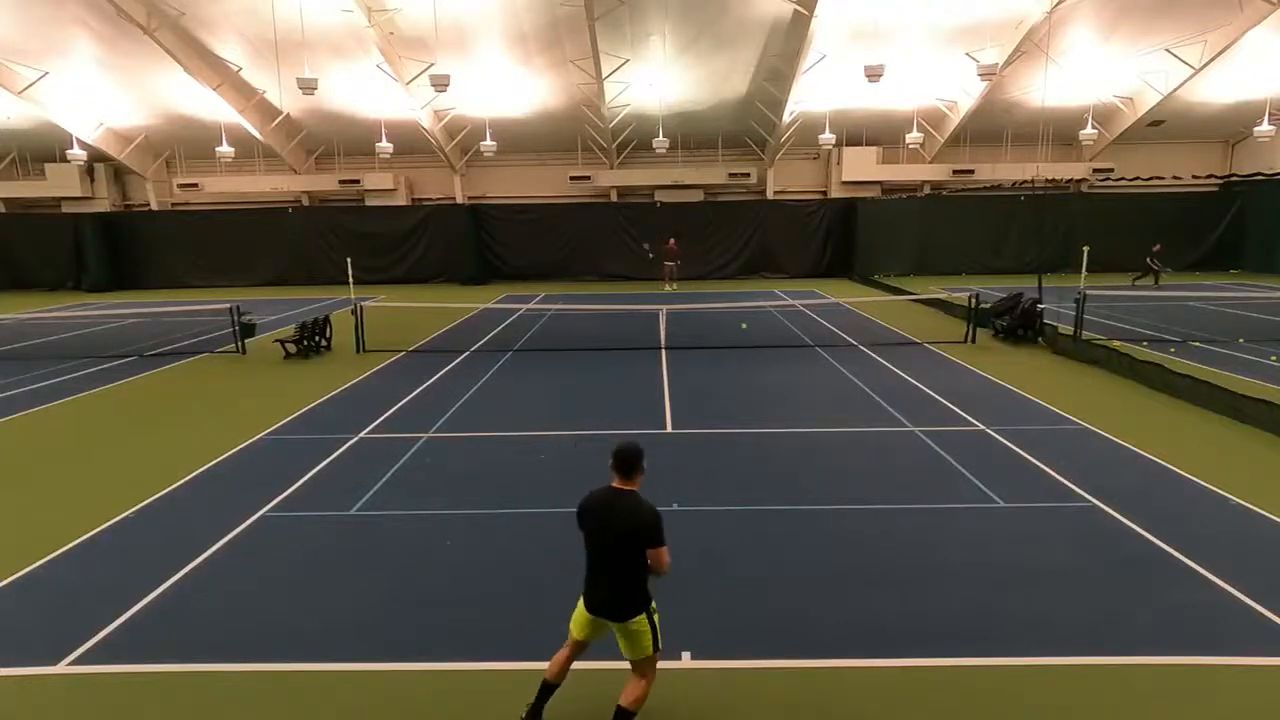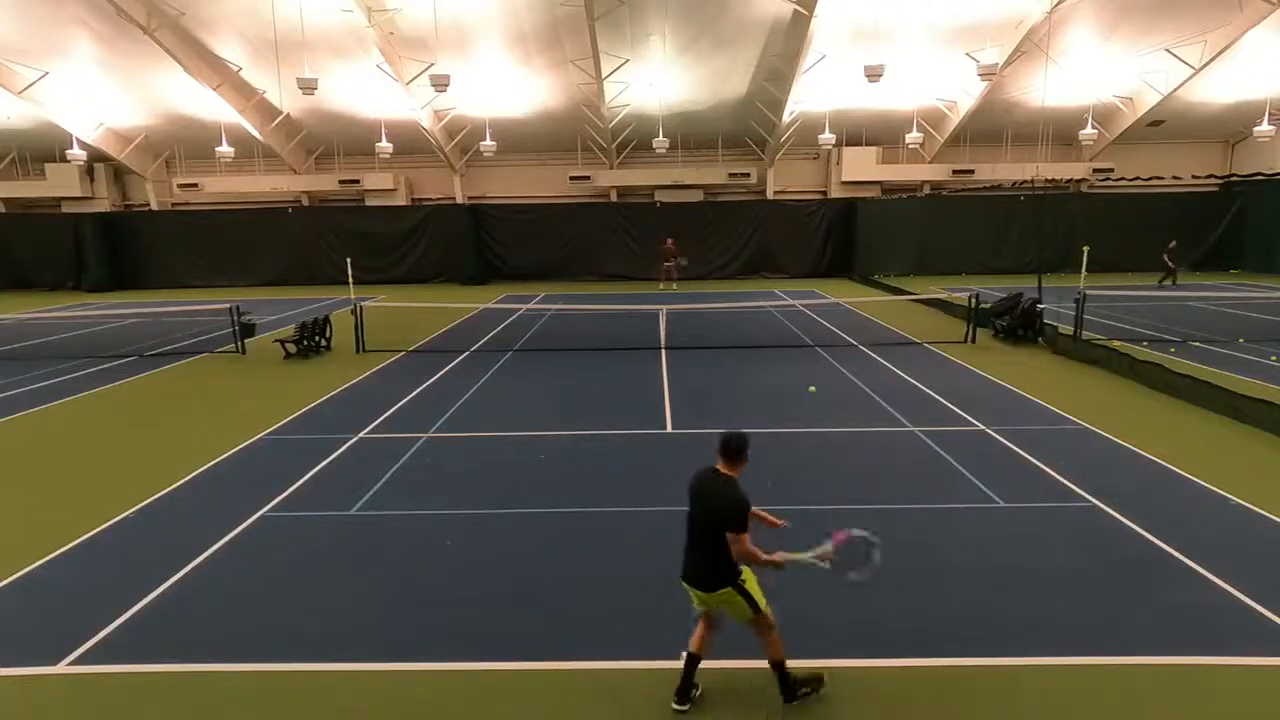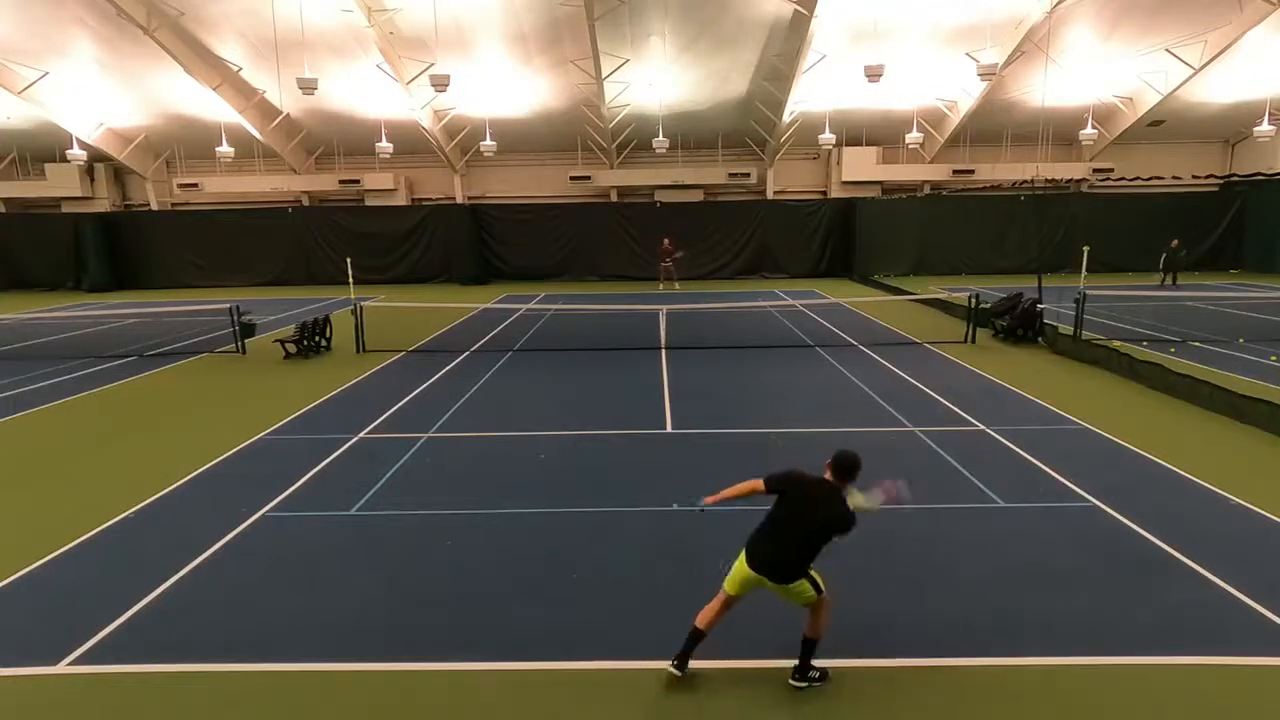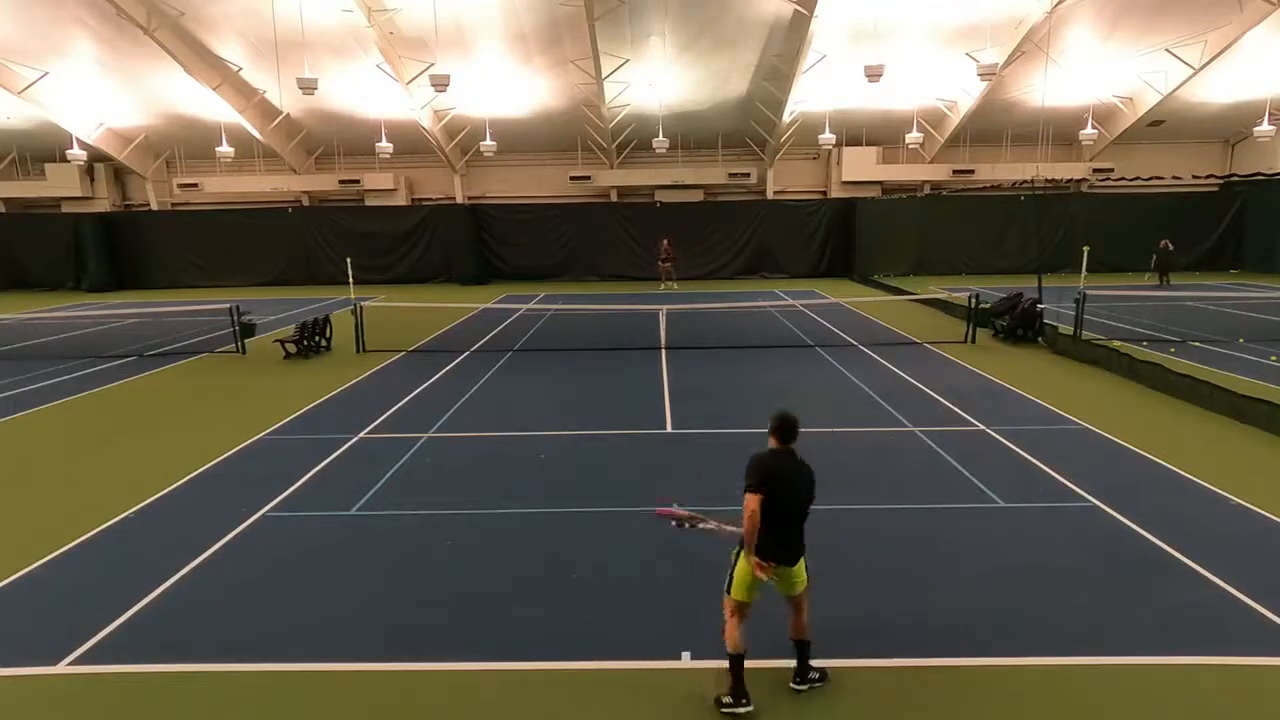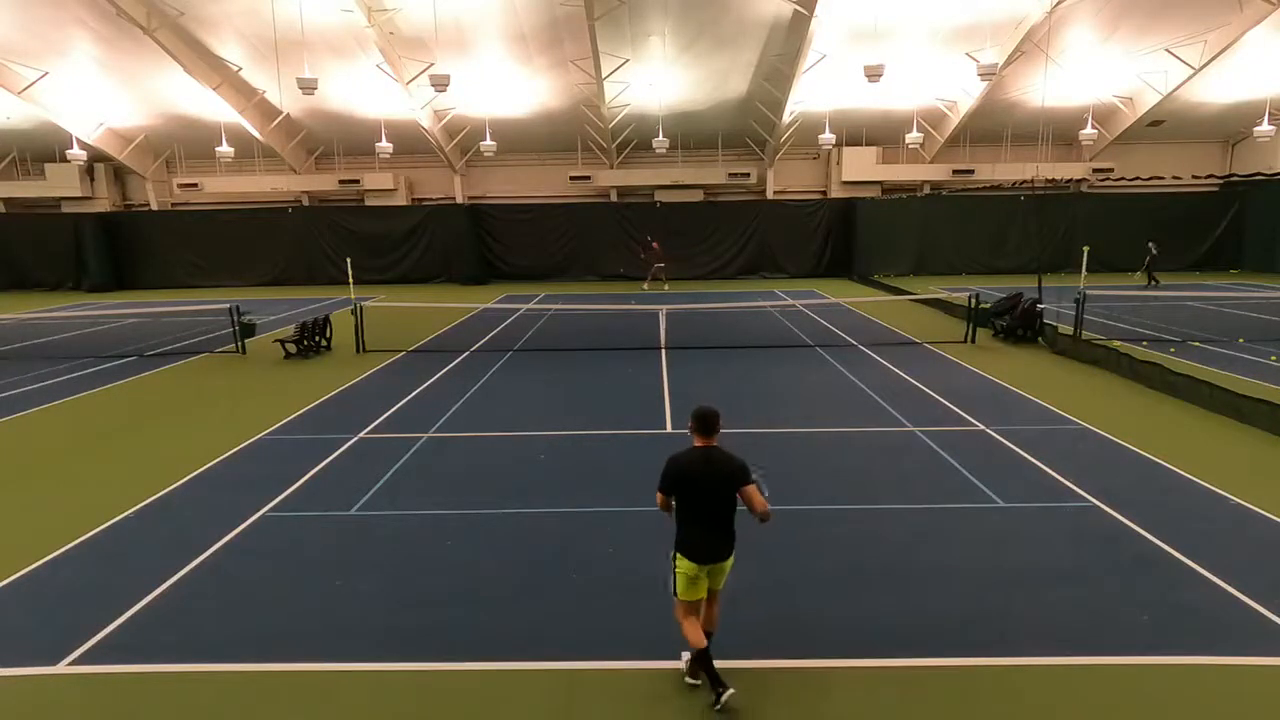
dt=0.5s
person 1, frame 1
left shoulder: (589, 502)
right shoulder: (647, 514)
right elbow: (661, 566)
left hip: (594, 599)
right hip: (631, 606)
left knee: (571, 649)
right knee: (644, 673)
person 1, frame 2
left shoulder: (700, 478)
right shoulder: (734, 499)
right elbow: (741, 553)
left wrist: (760, 514)
right wrist: (770, 560)
left hip: (691, 575)
right hip: (722, 580)
left knee: (707, 622)
right knee: (766, 626)
left ankle: (684, 692)
right ankle: (790, 689)
person 1, frame 3
left shoulder: (796, 480)
right shoulder: (843, 515)
left elbow: (750, 487)
left wrist: (715, 498)
left hip: (753, 558)
right hip: (787, 575)
left knee: (721, 602)
right knee: (820, 605)
left ankle: (681, 661)
right ankle: (803, 670)
person 1, frame 4
left shoulder: (760, 463)
right shoulder: (806, 471)
left elbow: (752, 511)
left wrist: (749, 553)
left hip: (759, 554)
right hip: (792, 554)
left knee: (733, 615)
right knee: (798, 606)
left ankle: (738, 694)
right ankle: (803, 673)
person 1, frame 5
left shoulder: (676, 463)
right shoulder: (735, 464)
left elbow: (663, 505)
right elbow: (761, 509)
right wrist: (764, 514)
left hip: (689, 552)
right hip: (724, 550)
left knee: (687, 617)
right knee: (710, 601)
left ankle: (718, 684)
right ankle: (697, 667)
